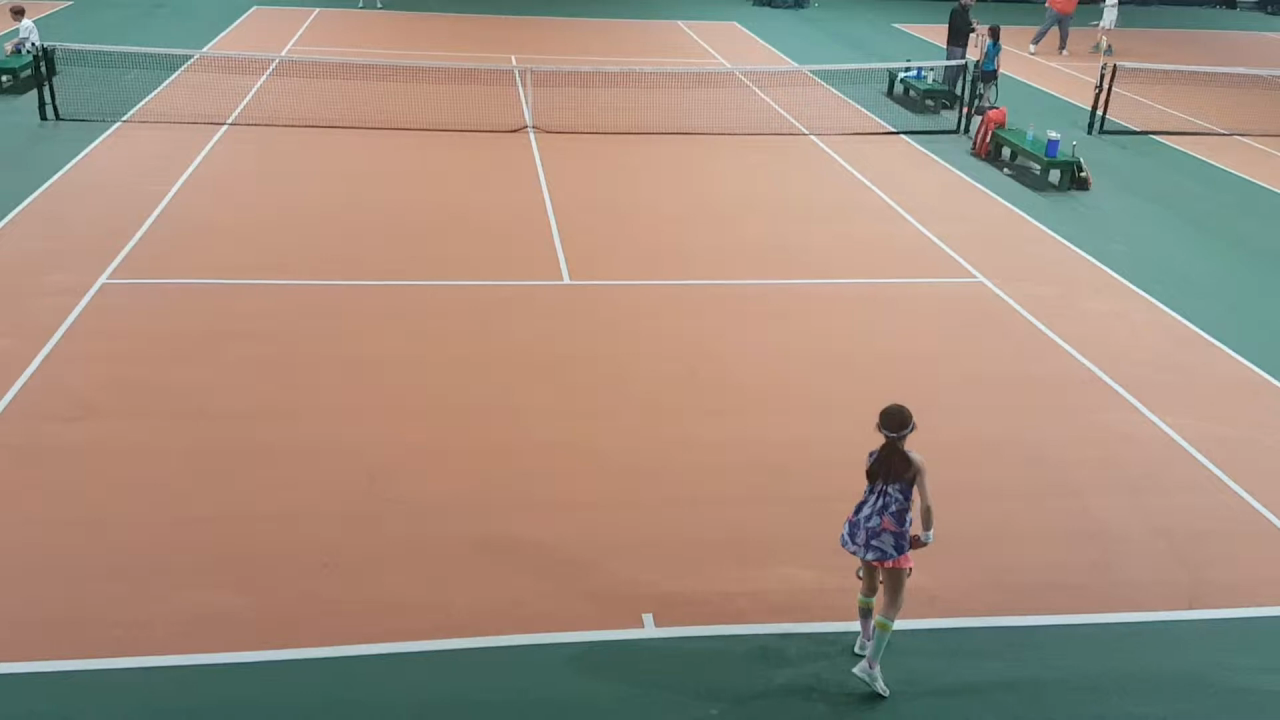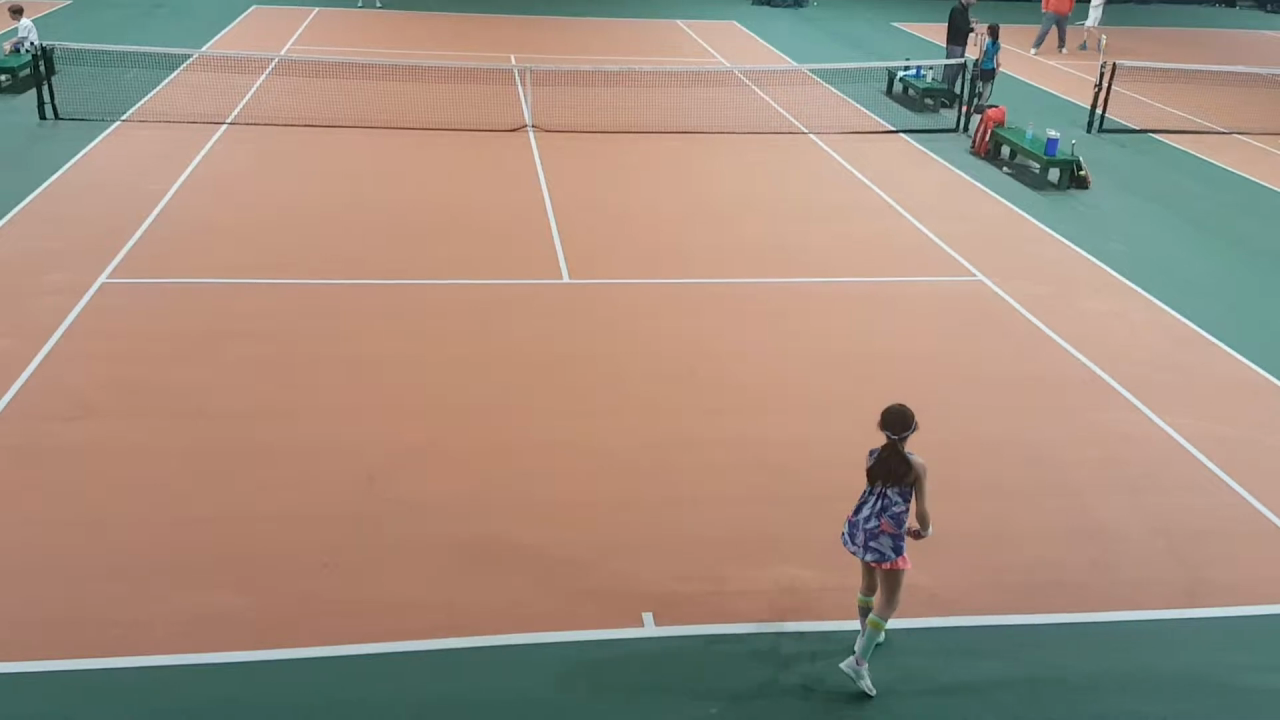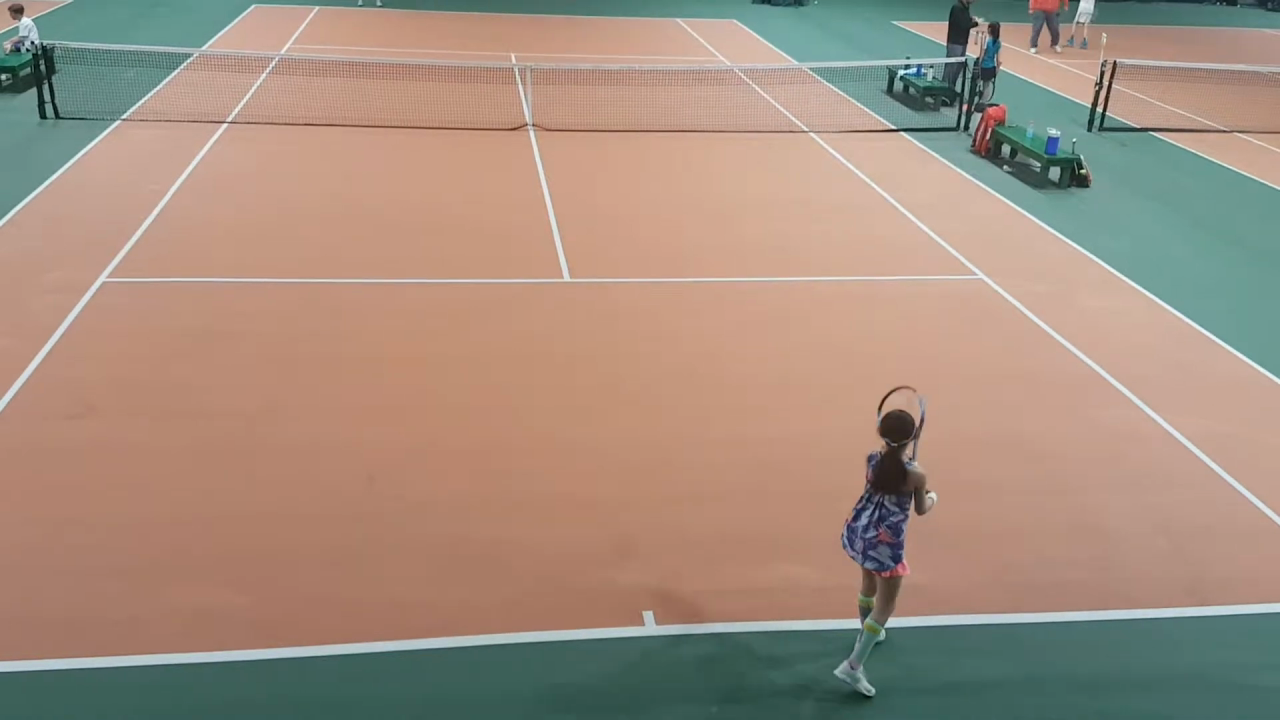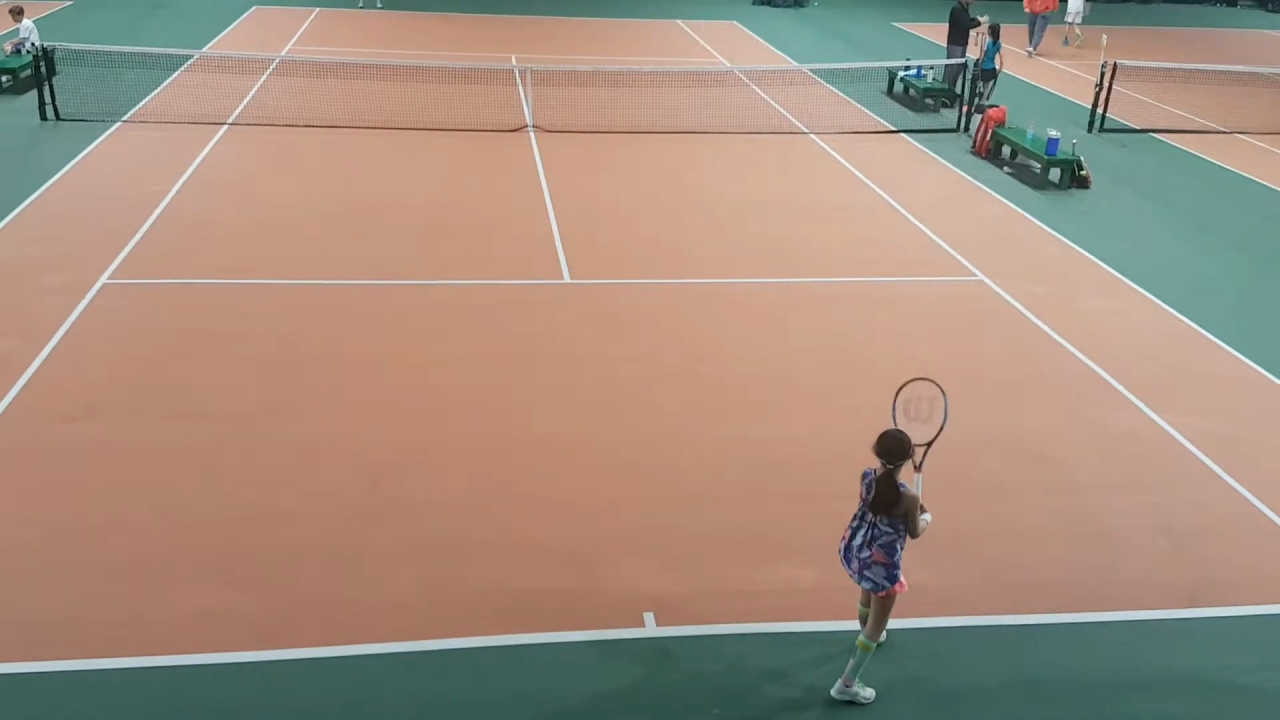
dt=0.3s
person 1, frame 1
left shoulder: (873, 458)
right shoulder: (915, 462)
right elbow: (925, 504)
right wrist: (927, 535)
left hip: (861, 527)
right hip: (888, 535)
left knee: (869, 584)
right knee: (893, 600)
left ankle: (866, 637)
right ankle: (871, 663)
person 1, frame 2
left shoulder: (873, 456)
right shoulder: (916, 465)
right elbow: (921, 510)
right wrist: (925, 530)
left hip: (860, 526)
right hip: (886, 535)
left knee: (869, 583)
right knee: (888, 600)
left ankle: (867, 635)
right ankle: (859, 661)
person 1, frame 3
left shoulder: (872, 460)
right shoulder: (916, 475)
right elbow: (921, 510)
right wrist: (932, 497)
left hip: (858, 531)
right hip: (885, 541)
left knee: (869, 584)
right knee: (884, 606)
left ankle: (868, 633)
right ankle: (853, 666)
person 1, frame 4
left shoulder: (867, 477)
right shoulder: (909, 497)
right elbow: (914, 533)
right wrist: (926, 517)
left hip: (854, 548)
right hip: (881, 561)
left knee: (869, 593)
right knee: (878, 622)
left ankle: (868, 637)
right ankle: (847, 683)
